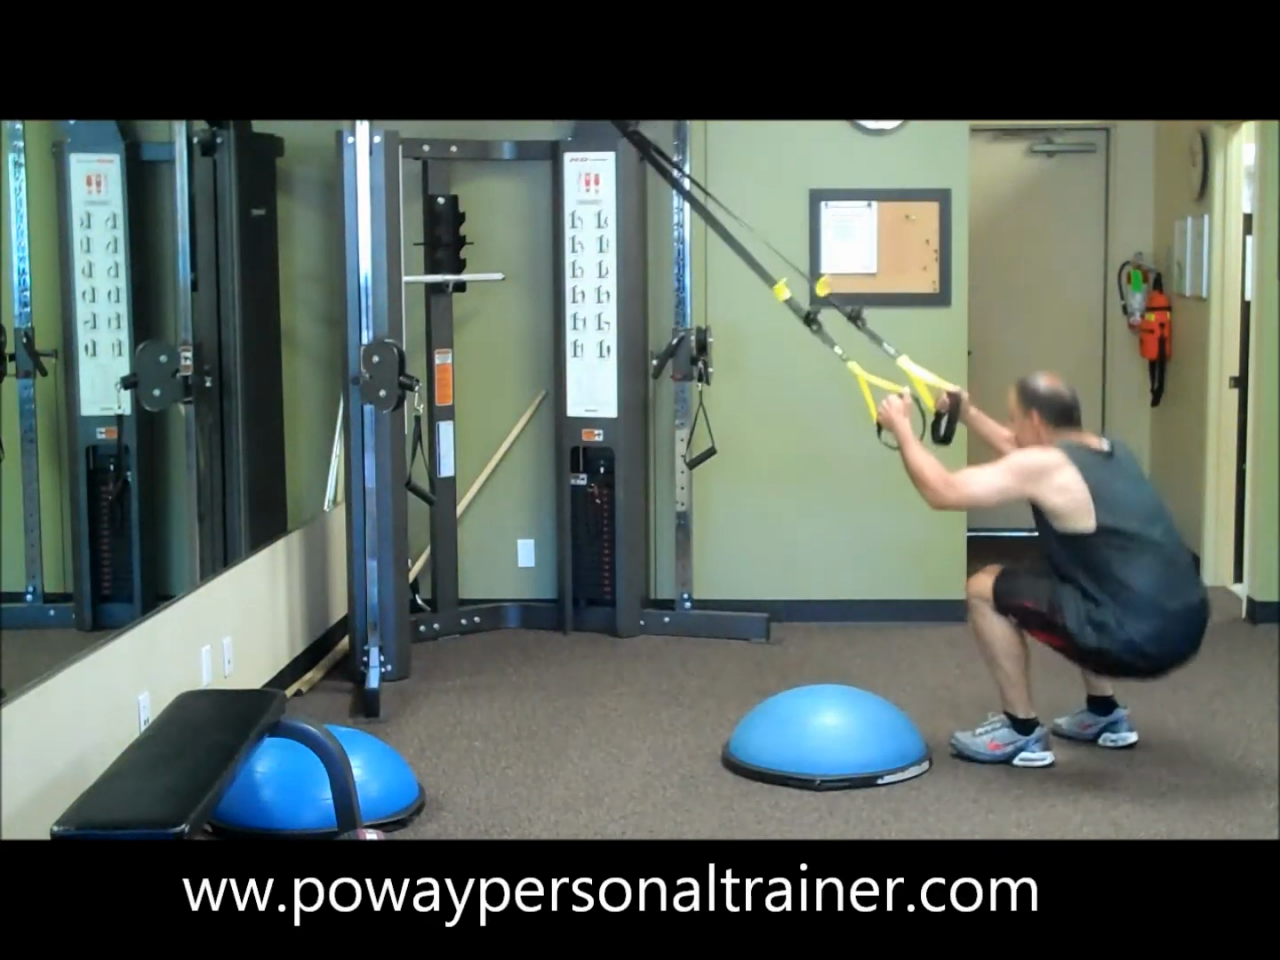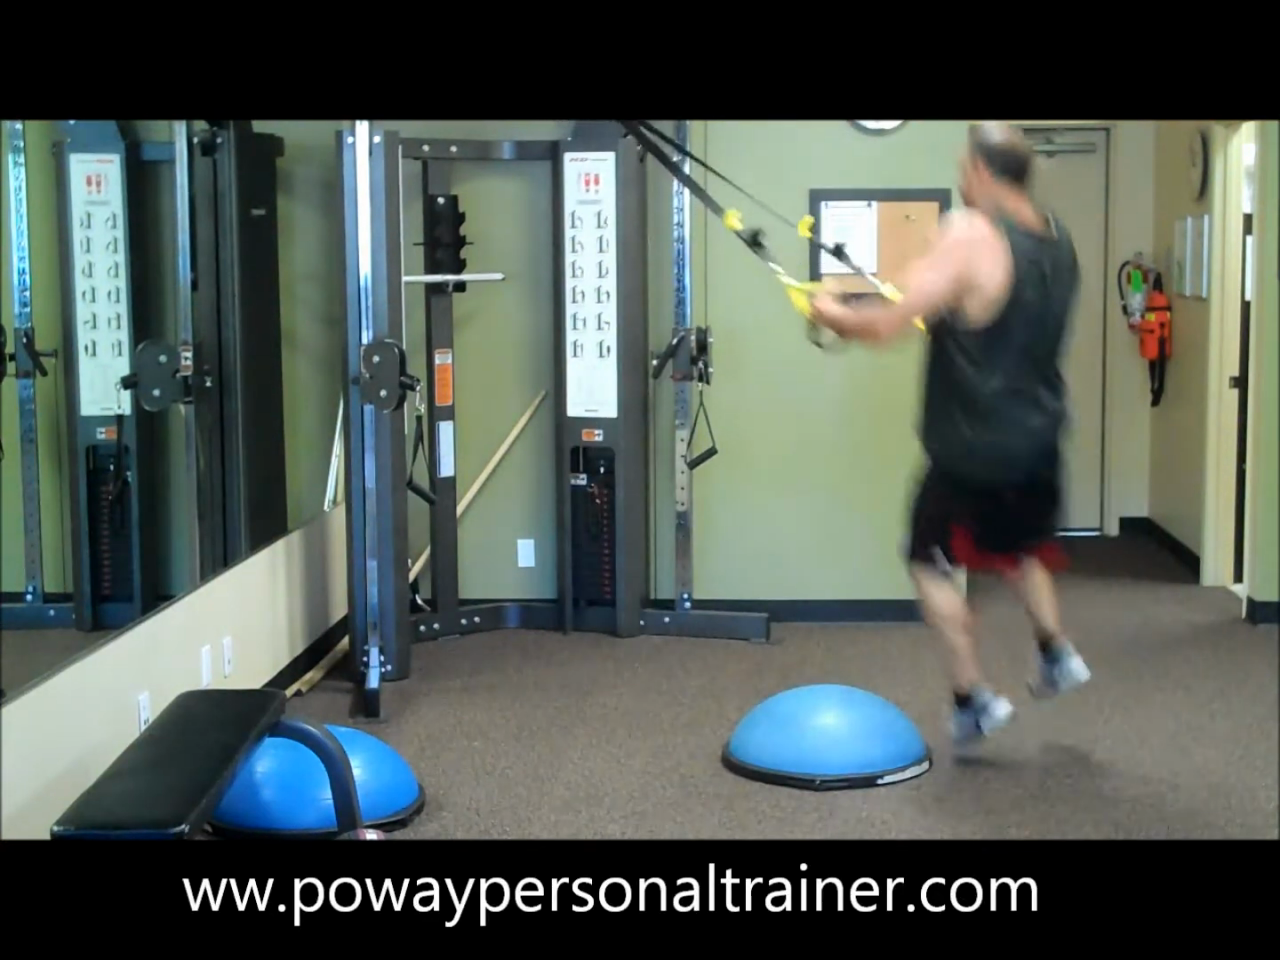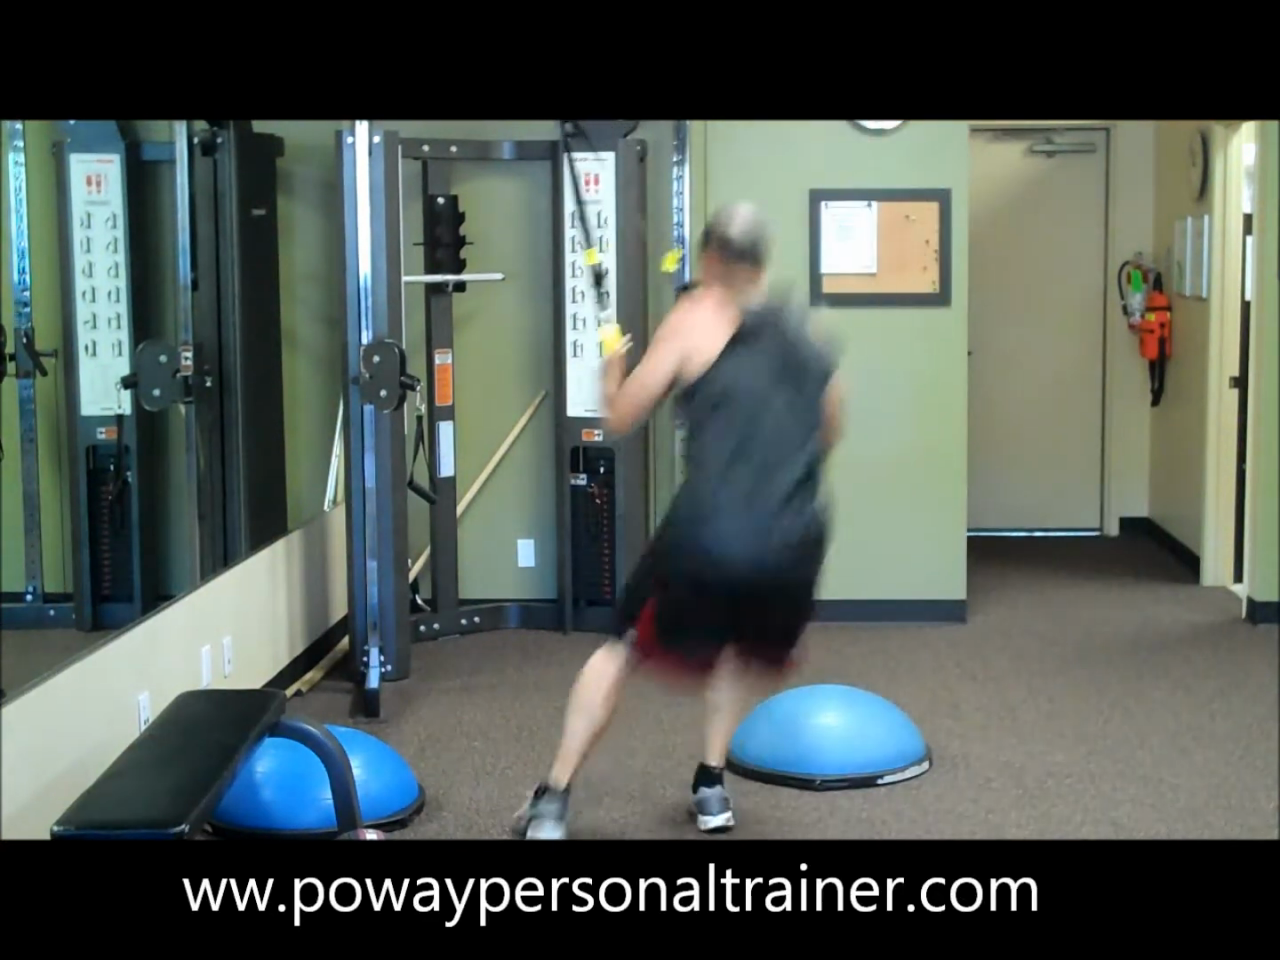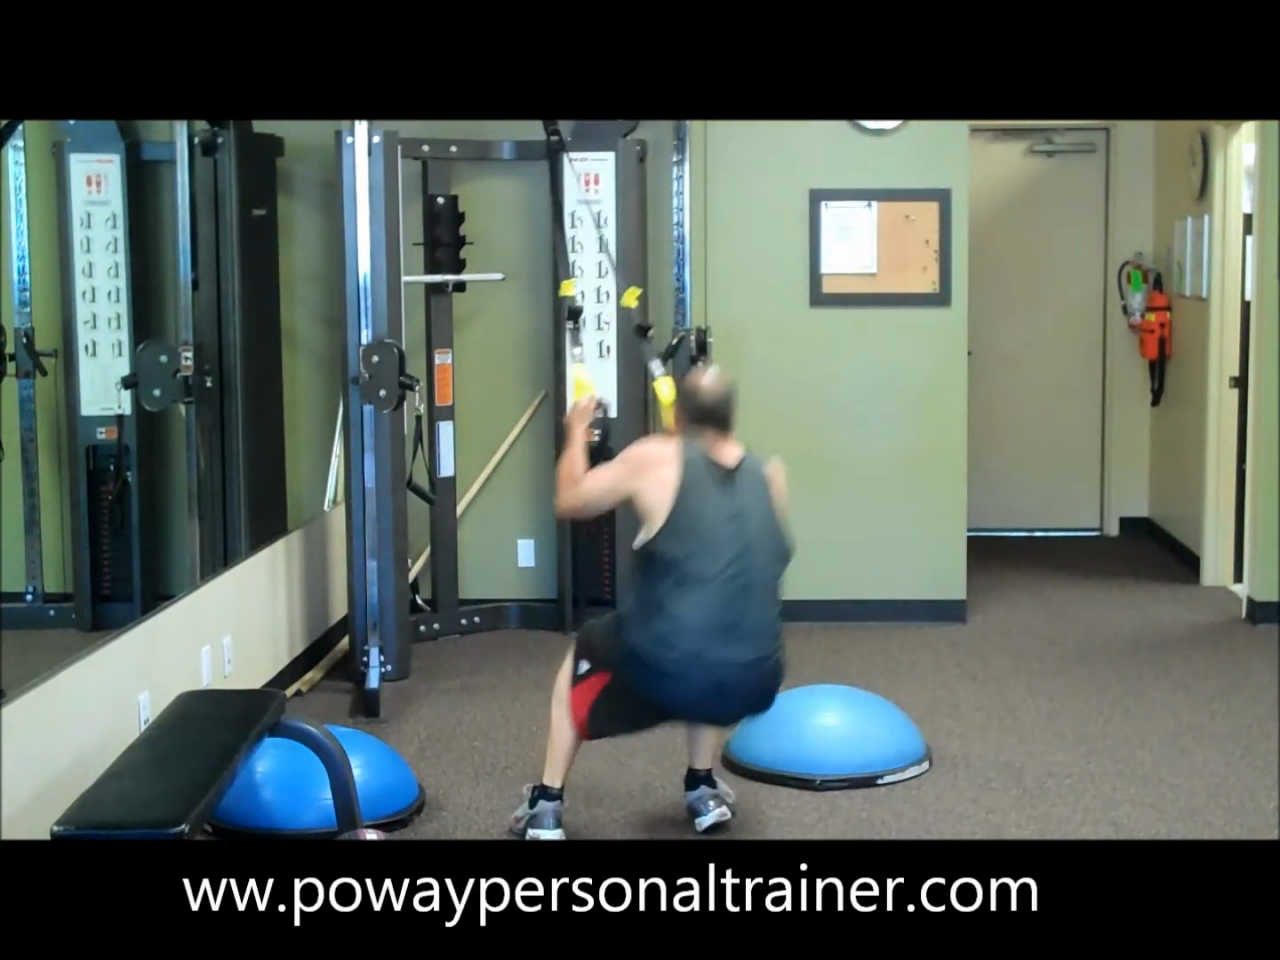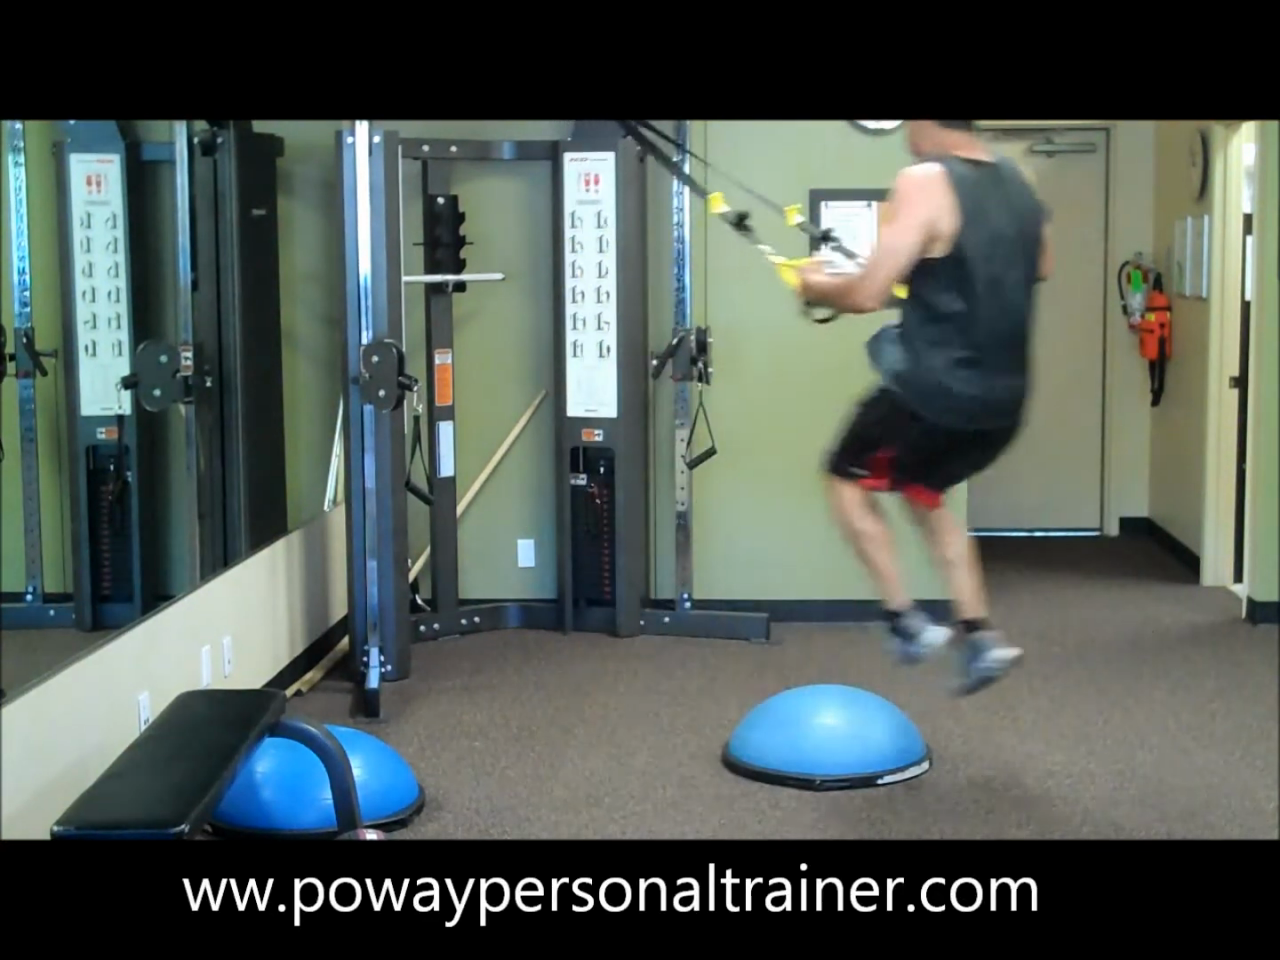
dt=0.5s
person 1, frame 1
left shoulder: (1044, 468)
right shoulder: (1110, 451)
left elbow: (942, 492)
left wrist: (900, 426)
right wrist: (966, 414)
left hip: (1142, 635)
right hip: (1185, 621)
left knee: (985, 591)
right knee: (1068, 596)
left ankle: (1022, 732)
right ankle: (1105, 713)
person 1, frame 2
left shoulder: (968, 238)
right shoulder: (1057, 239)
left elbow: (887, 328)
left wrist: (831, 311)
right wrist: (943, 311)
left hip: (974, 449)
right hip: (1038, 439)
left knee: (930, 563)
right knee: (1021, 546)
left ankle: (975, 702)
right ankle: (1058, 654)
person 1, frame 3
left shoulder: (697, 317)
right shoulder: (806, 337)
left elbow: (620, 418)
right elbow: (828, 432)
left wrist: (614, 373)
left hip: (708, 537)
right hip: (792, 549)
left knee: (619, 649)
right knee: (743, 652)
left ankle: (552, 800)
right ankle: (711, 786)
person 1, frame 4
left shoulder: (655, 461)
right shoulder: (770, 478)
left elbow: (568, 501)
left wrist: (576, 433)
left hip: (665, 672)
right hip: (749, 683)
left knee: (585, 652)
left ankle: (545, 804)
right ankle: (703, 790)
person 1, frame 5
left shoulder: (924, 182)
right shoulder: (1021, 185)
left elbow: (867, 295)
right elbow: (1039, 268)
left wrist: (818, 286)
left hip: (934, 391)
right hip: (1002, 400)
left knee: (846, 483)
right knee: (924, 495)
left ankle: (905, 620)
right ankle: (980, 637)
